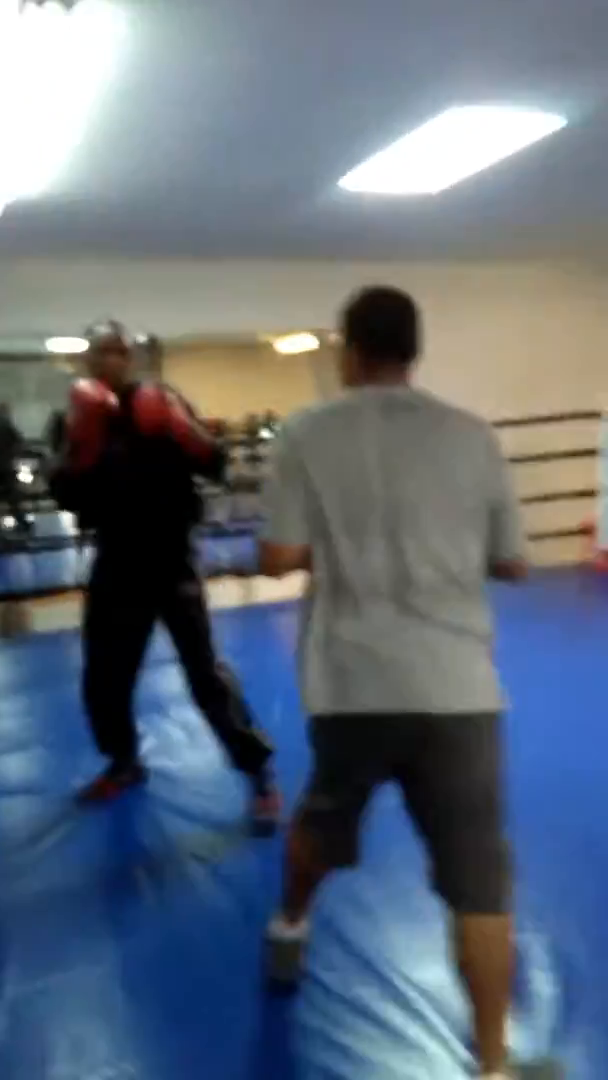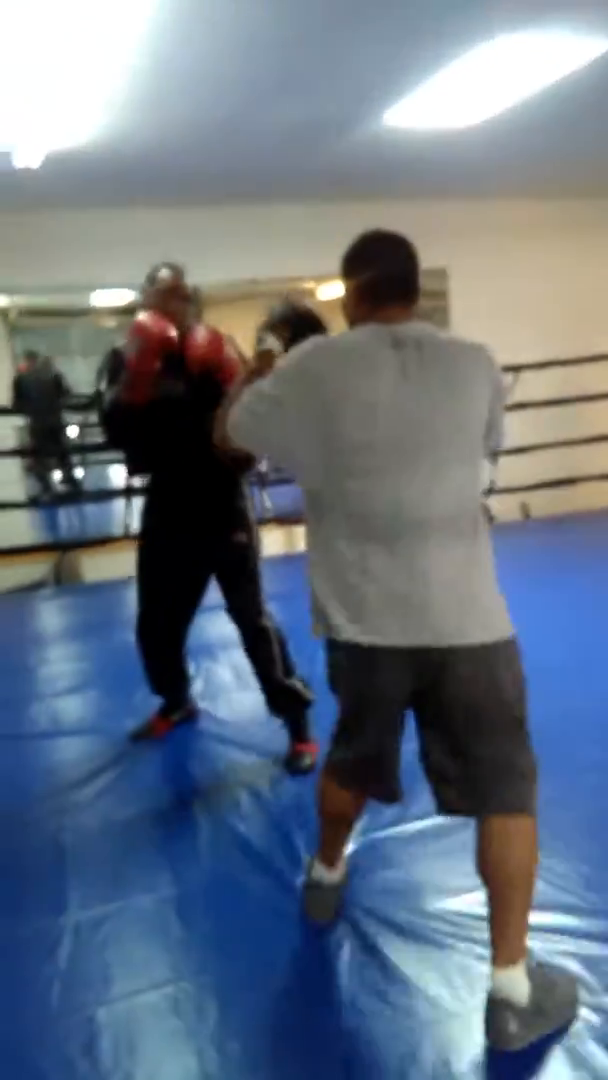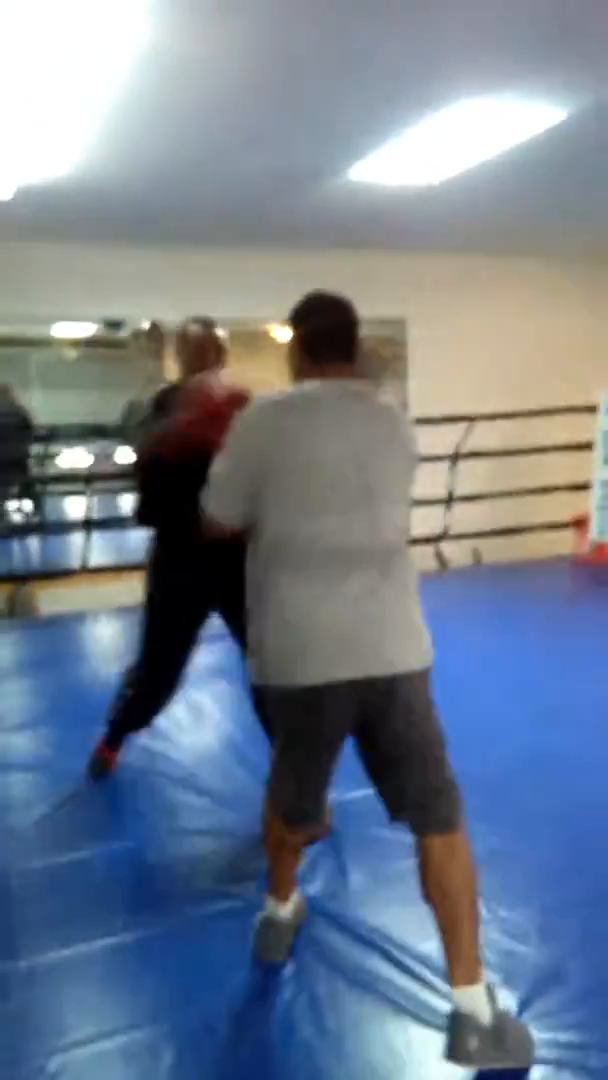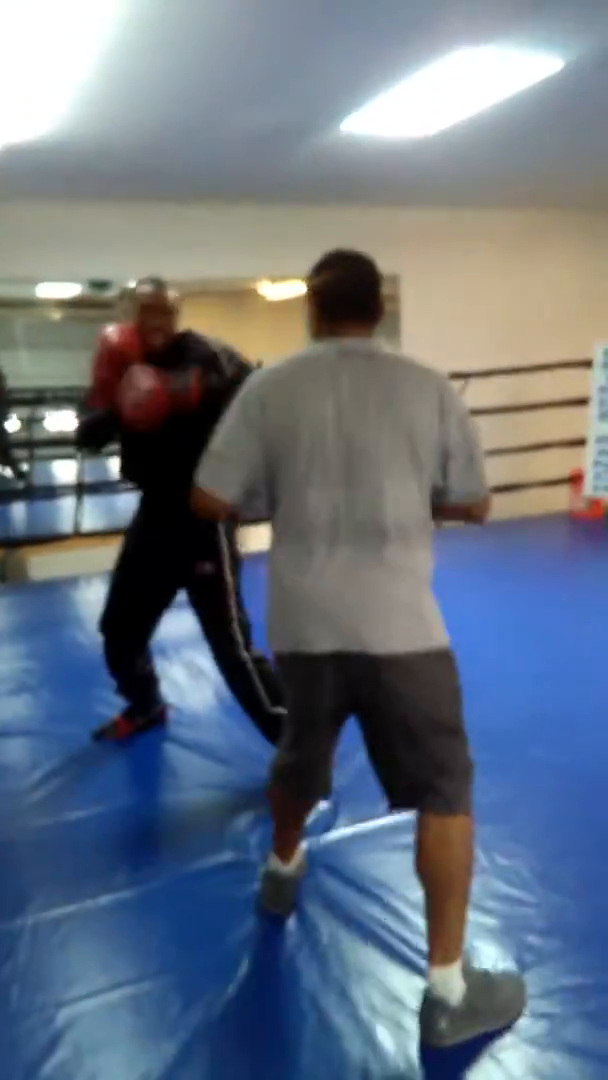
dt=0.4s
person 1, frame 1
left shoulder: (307, 435)
right shoulder: (471, 437)
left elbow: (278, 557)
right elbow: (509, 563)
left hip: (350, 681)
right hip: (454, 687)
left knee: (321, 821)
right knee: (478, 885)
left ankle: (285, 933)
person 1, frame 2
left shoulder: (312, 367)
right shoulder: (474, 365)
left elbow: (230, 437)
left wrist: (257, 373)
left hip: (365, 619)
right hip: (466, 617)
left knee: (356, 761)
right knee: (504, 792)
left ankle: (325, 874)
right ankle: (513, 990)
person 1, frame 3
left shoulder: (265, 420)
right shoulder: (393, 423)
left elbow: (219, 523)
left wrist: (238, 467)
left hip: (297, 653)
right hip: (392, 650)
left knee: (292, 794)
right knee: (436, 814)
left ankle: (279, 912)
right ankle: (473, 1010)
person 1, frame 4
left shoulder: (272, 387)
right shoulder: (427, 388)
left elbow: (211, 501)
right elbow: (471, 502)
left hip: (307, 624)
right hip: (402, 626)
left knee: (300, 764)
right knee: (444, 794)
left ankle: (281, 871)
right ankle: (448, 990)
person 2, frame 1
left shoulder: (158, 402)
right shoulder: (75, 418)
left elbow: (215, 464)
right elbow: (66, 493)
left wrist: (184, 430)
right wrist: (81, 443)
left hip: (168, 550)
right hip: (117, 557)
left knee: (202, 665)
right knee: (104, 672)
left ankle: (258, 773)
right ankle: (124, 761)
person 2, frame 2
left shoulder: (214, 347)
right shoulder: (128, 358)
right elbow: (116, 426)
left wrist: (235, 378)
right wrist: (137, 372)
left hip: (220, 497)
right hip: (166, 502)
left knee: (251, 615)
right knee: (156, 617)
left ankle: (297, 721)
right ankle: (176, 700)
person 2, frame 3
left shoulder: (237, 404)
right shoulder: (162, 406)
right elbow: (148, 469)
right wrist: (190, 421)
left hip: (237, 550)
right hip: (181, 553)
right knee: (158, 668)
right ankle: (115, 736)
person 2, frame 4
left shoulder: (201, 355)
right shoulder: (126, 370)
right elbow: (90, 437)
left wrist: (179, 393)
right wrist: (105, 392)
right hip: (155, 510)
left knee: (229, 641)
right knee: (120, 624)
right ankle: (145, 705)
